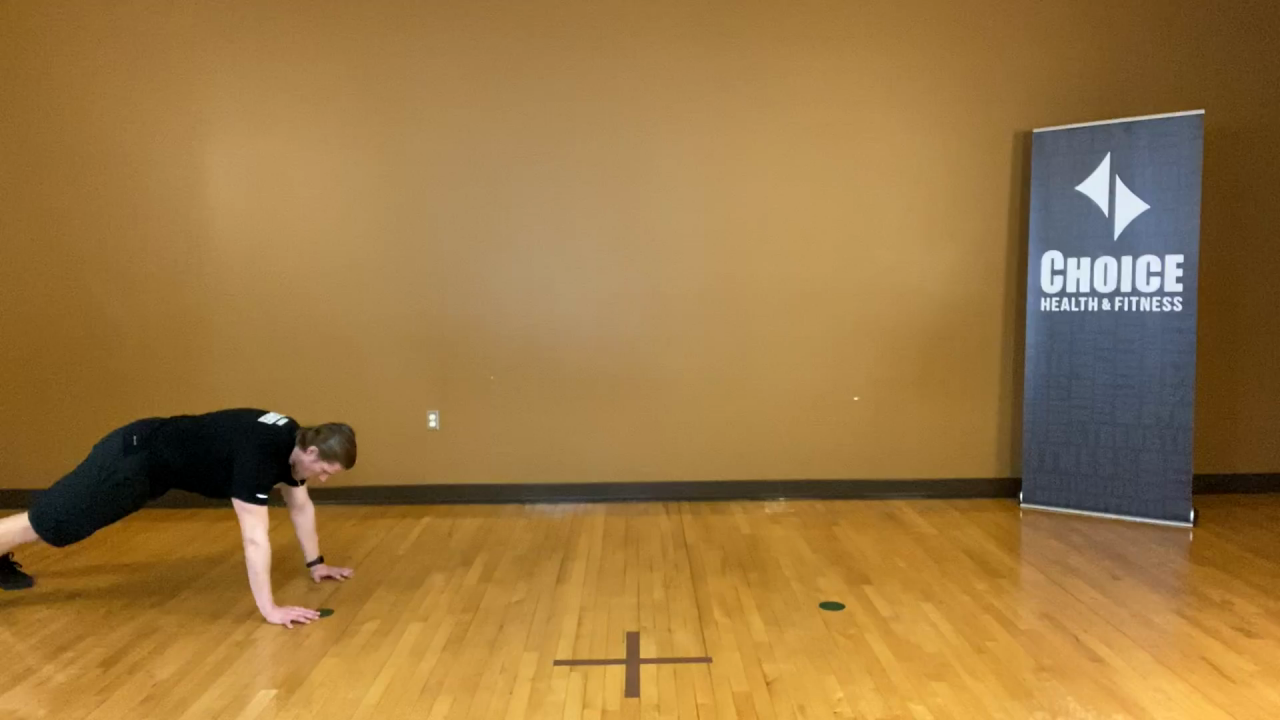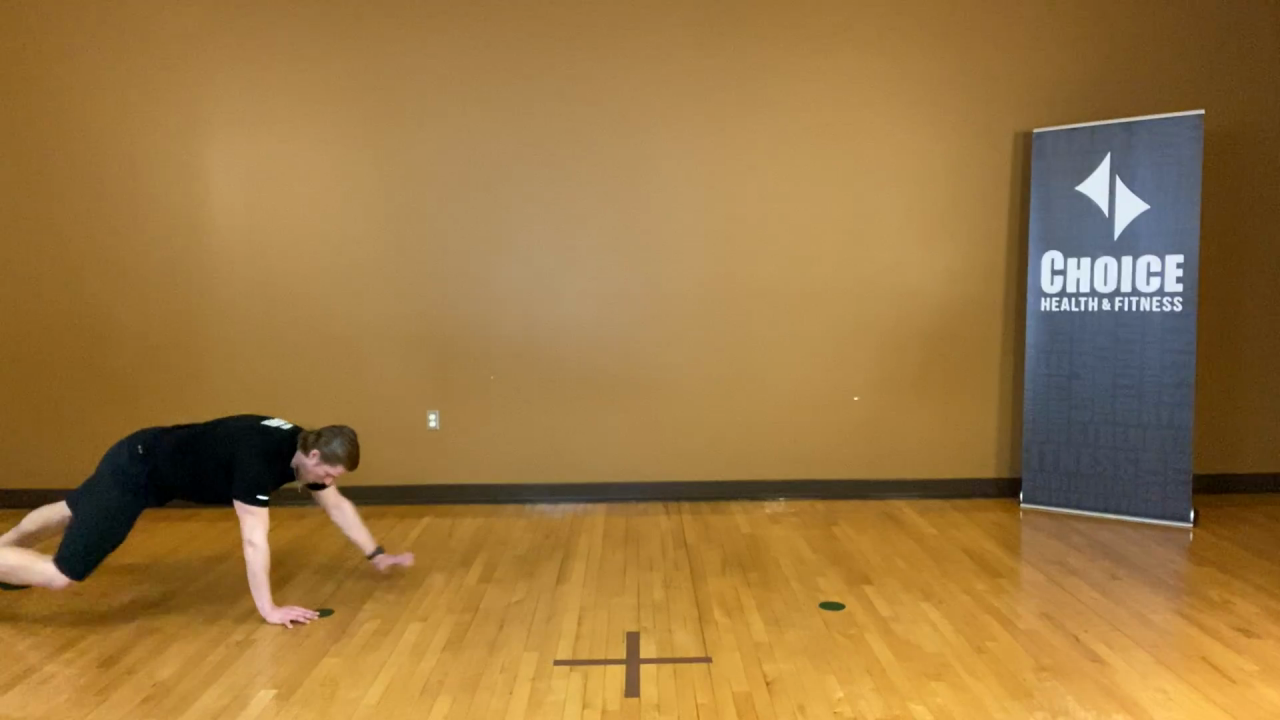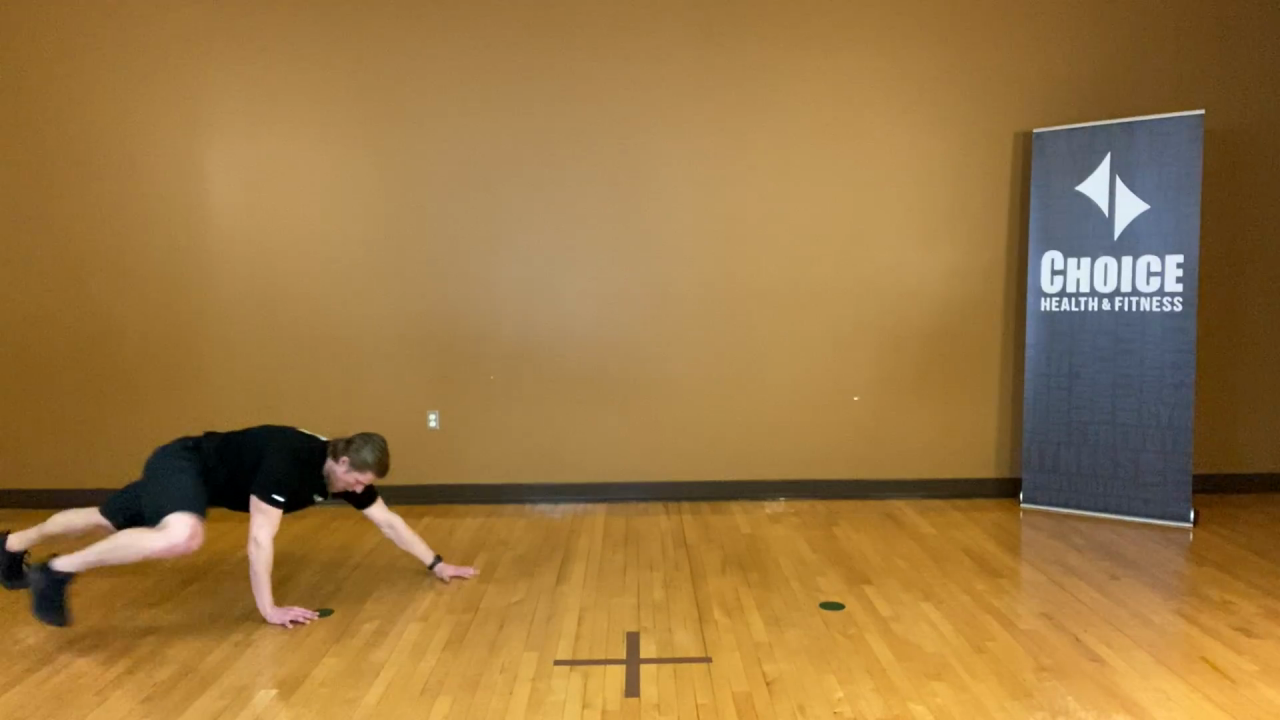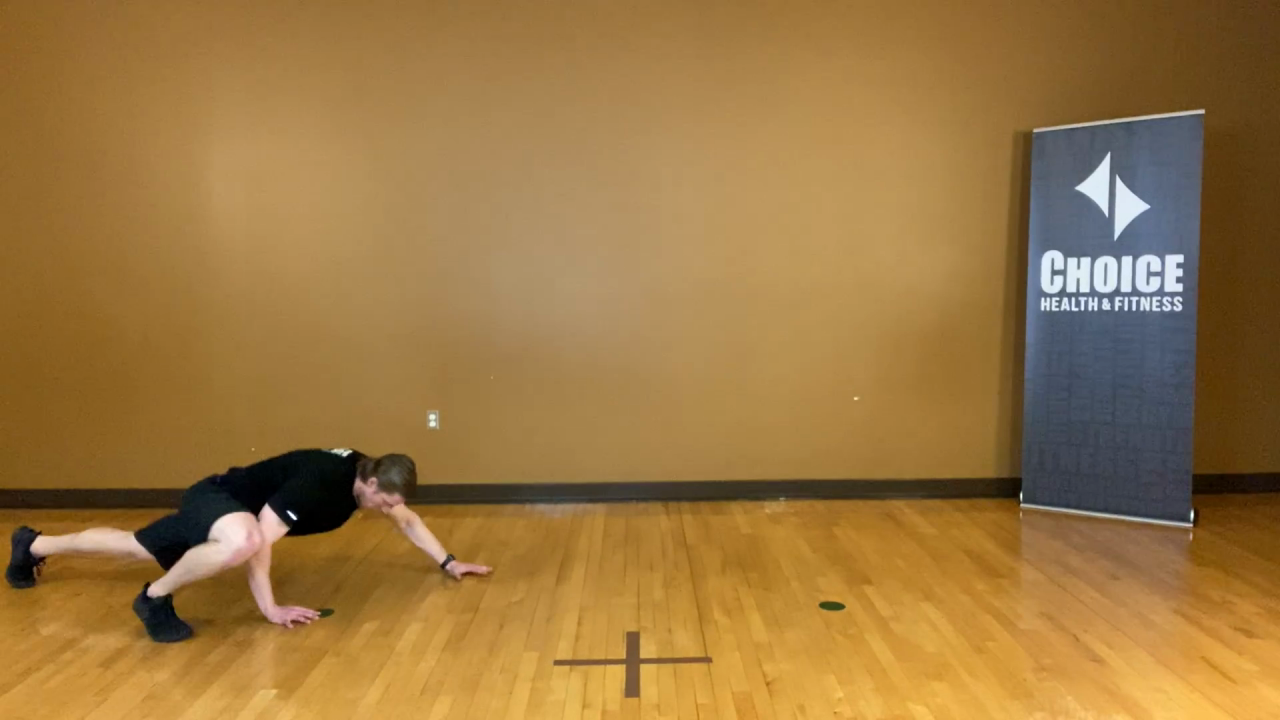
dt=0.3s
person 1, frame 1
left shoulder: (293, 441)
right shoulder: (260, 454)
left elbow: (300, 504)
right elbow: (254, 537)
left wrist: (314, 562)
right wrist: (270, 609)
left hip: (148, 453)
right hip: (134, 458)
left knee: (66, 510)
right knee: (41, 524)
person 1, frame 2
left shoulder: (307, 447)
right shoulder: (261, 459)
left elbow: (337, 504)
right elbow: (254, 540)
left wrist: (376, 554)
right wrist: (268, 608)
left hip: (149, 462)
right hip: (136, 468)
left knee: (74, 514)
right knee: (59, 574)
person 1, frame 3
left shoulder: (346, 469)
right shoulder: (289, 462)
left elbow: (386, 518)
right elbow: (260, 538)
left wrist: (436, 563)
right wrist: (269, 609)
left hip: (197, 475)
right hip: (180, 463)
left knee: (107, 521)
right knee: (181, 537)
right ankle: (57, 570)
person 1, frame 4
left shoulder: (368, 478)
right shoulder: (317, 484)
left elbow: (408, 520)
right elbow: (257, 544)
left wrist: (448, 562)
right wrist: (270, 609)
left hip: (222, 506)
right hip: (211, 499)
left knee: (133, 548)
right knee: (244, 539)
left ankle: (32, 546)
right ankle: (156, 597)
